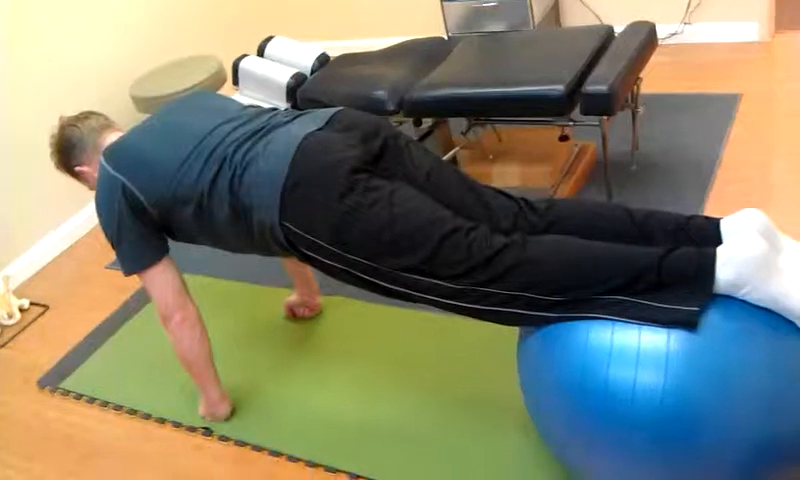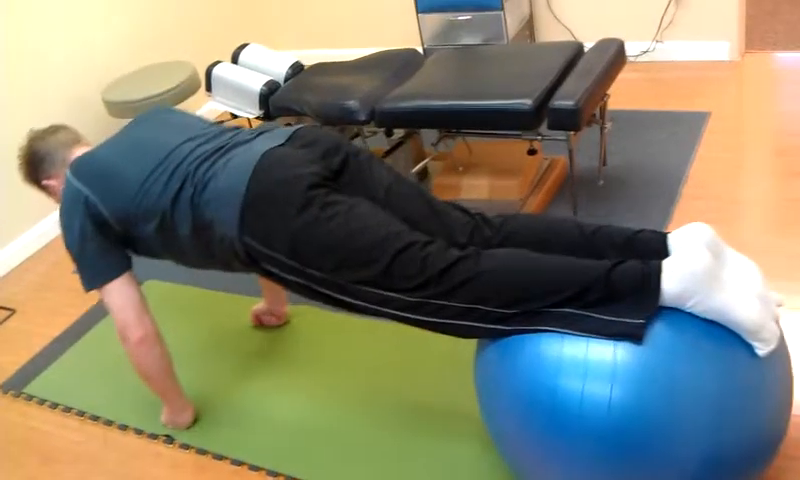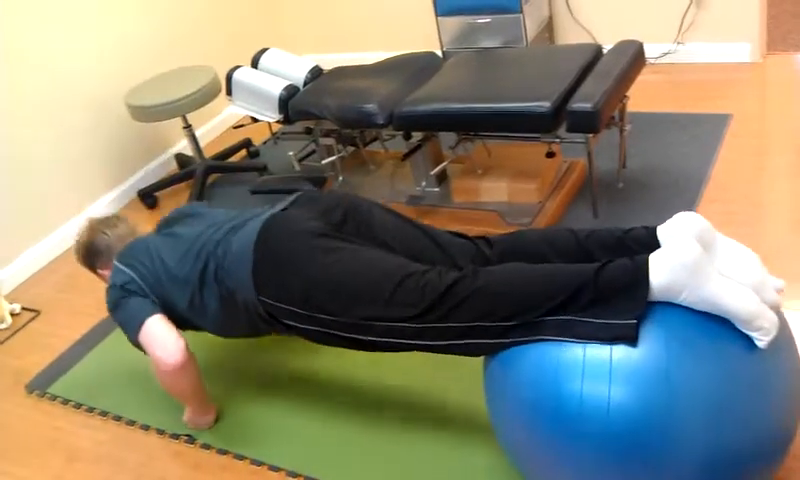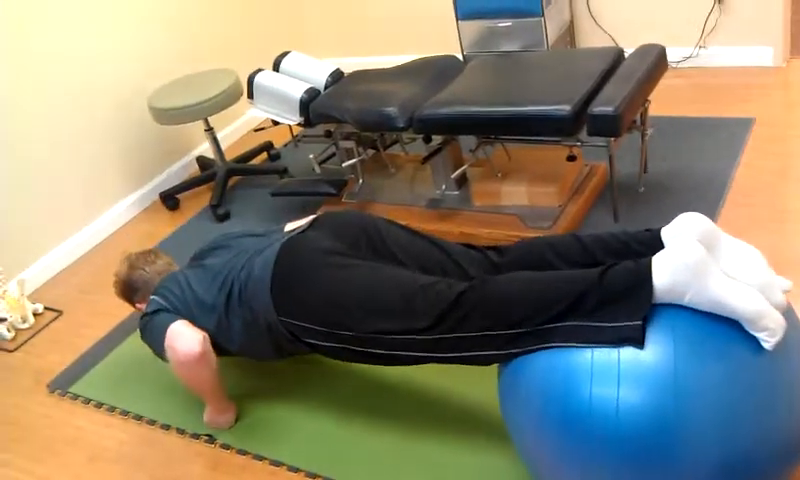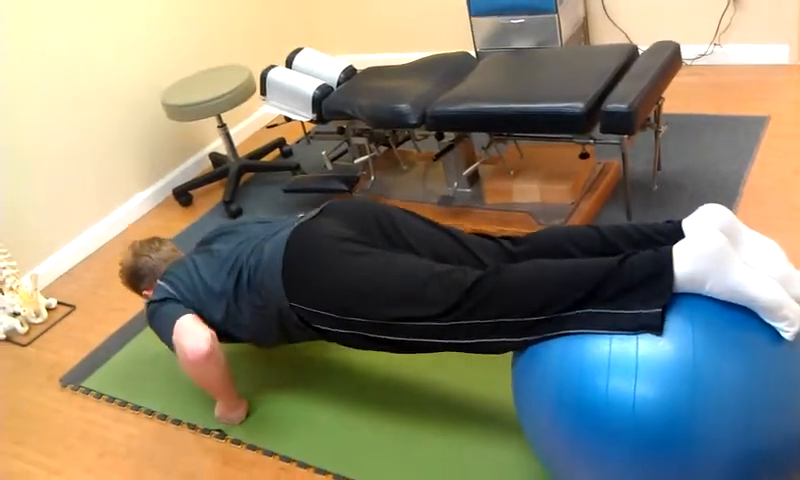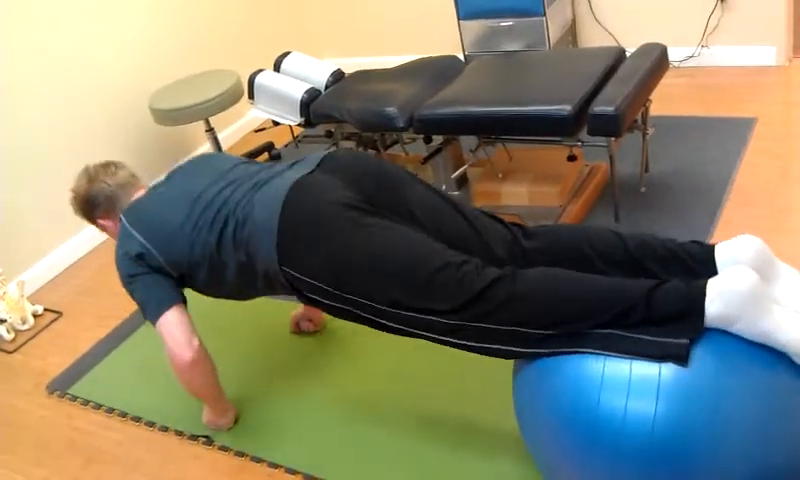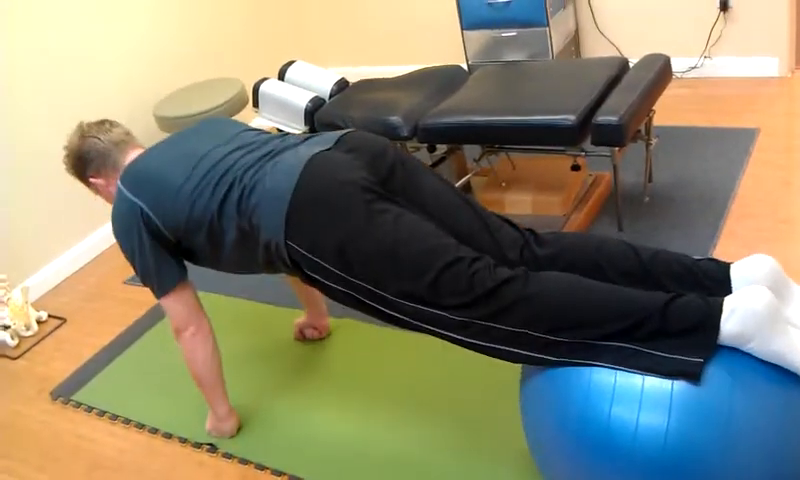
dt=0.7s
person 1, frame 1
left shoulder: (115, 191)
right shoulder: (188, 104)
left elbow: (176, 313)
left wrist: (213, 400)
right wrist: (305, 290)
left hip: (318, 197)
right hip: (344, 130)
left knee: (493, 270)
right knee: (519, 223)
left ankle: (717, 269)
right ankle: (719, 234)
person 1, frame 2
left shoulder: (79, 206)
right shoulder: (148, 120)
left elbow: (136, 330)
left wrist: (176, 407)
right wrist: (274, 296)
left hip: (279, 211)
right hip: (307, 144)
left knee: (451, 283)
right knee: (475, 237)
left ankle: (665, 281)
right ankle: (672, 245)
person 1, frame 3
left shoulder: (124, 285)
right shoulder: (178, 218)
left elbow: (171, 357)
left wrist: (200, 410)
right wrist: (294, 309)
left hip: (289, 269)
right hip: (318, 206)
left knee: (452, 306)
right knee: (480, 261)
left ankle: (656, 277)
right ankle: (663, 240)
person 1, frame 4
left shoulder: (159, 311)
right shoulder: (214, 247)
left elbow: (190, 348)
right elbow: (310, 218)
left wrist: (218, 408)
left hip: (305, 291)
right hip: (339, 231)
left knee: (469, 317)
right knee: (498, 269)
left ankle: (660, 280)
right ankle: (672, 241)
person 1, frame 5
left shoulder: (166, 298)
right shoulder: (218, 234)
left elbow: (199, 347)
left wrist: (230, 404)
right wrist: (325, 308)
left hip: (316, 277)
right hip: (349, 214)
left knee: (483, 305)
right knee: (509, 259)
left ankle: (683, 268)
right ankle: (688, 233)
person 1, frame 6
left shoulder: (133, 247)
right shoulder: (193, 165)
left elbow: (184, 350)
left wrist: (218, 410)
right wrist: (311, 302)
left hip: (314, 234)
right hip: (343, 167)
left knee: (486, 304)
right knee: (517, 253)
left ankle: (712, 304)
right ankle: (720, 262)
person 1, frame 7
left shoulder: (131, 208)
right shoulder: (198, 131)
left elbow: (188, 323)
left wrist: (222, 415)
right wrist: (315, 312)
left hip: (326, 212)
right hip: (357, 151)
left knee: (489, 302)
right knee: (526, 257)
left ankle: (727, 320)
right ankle: (732, 280)
